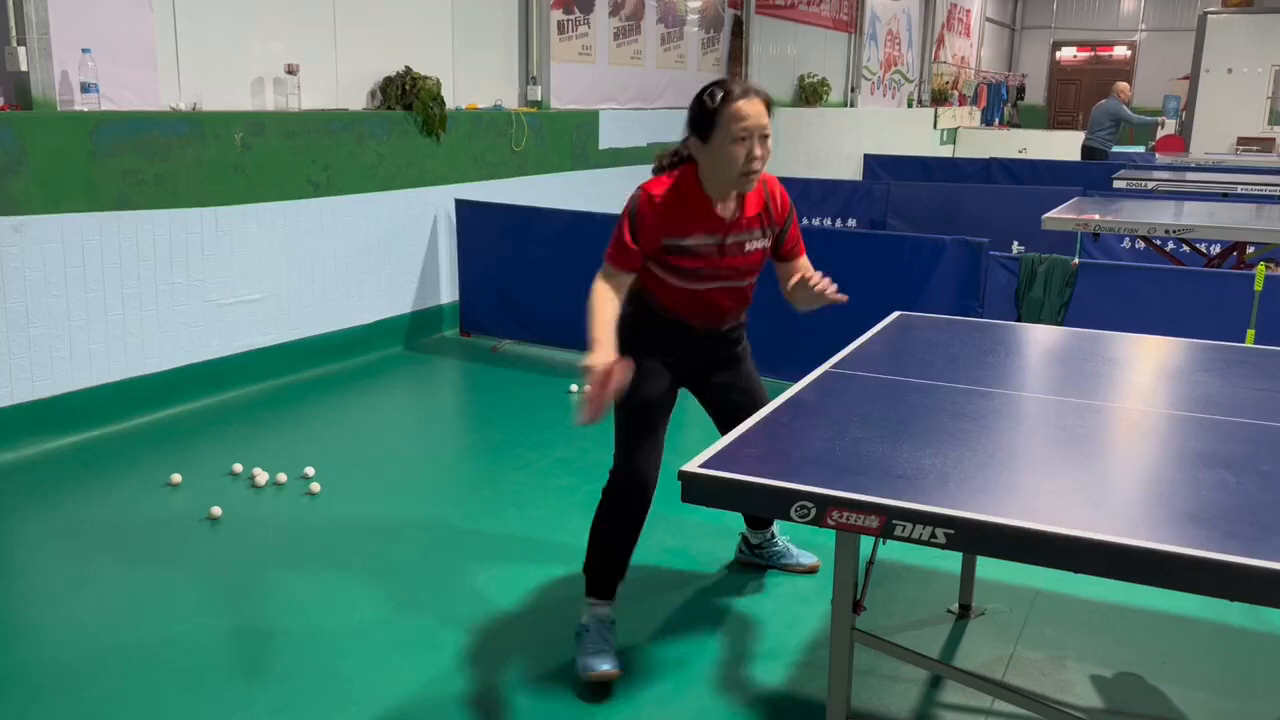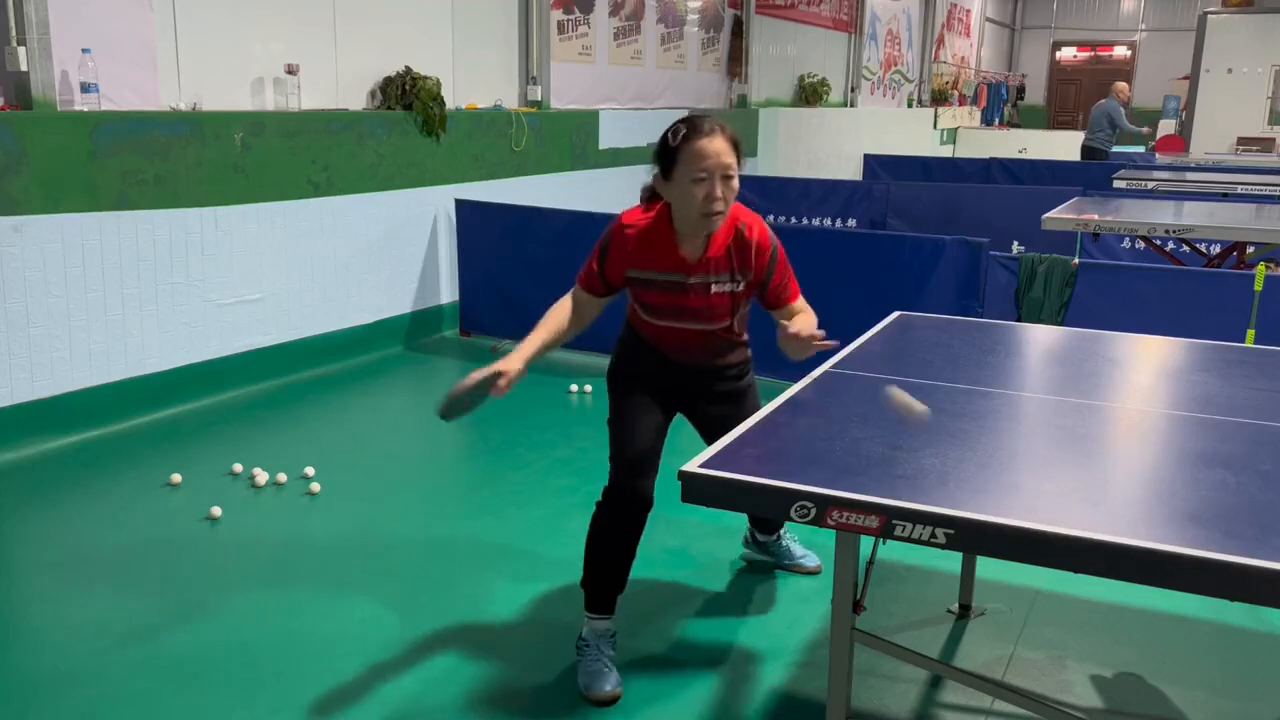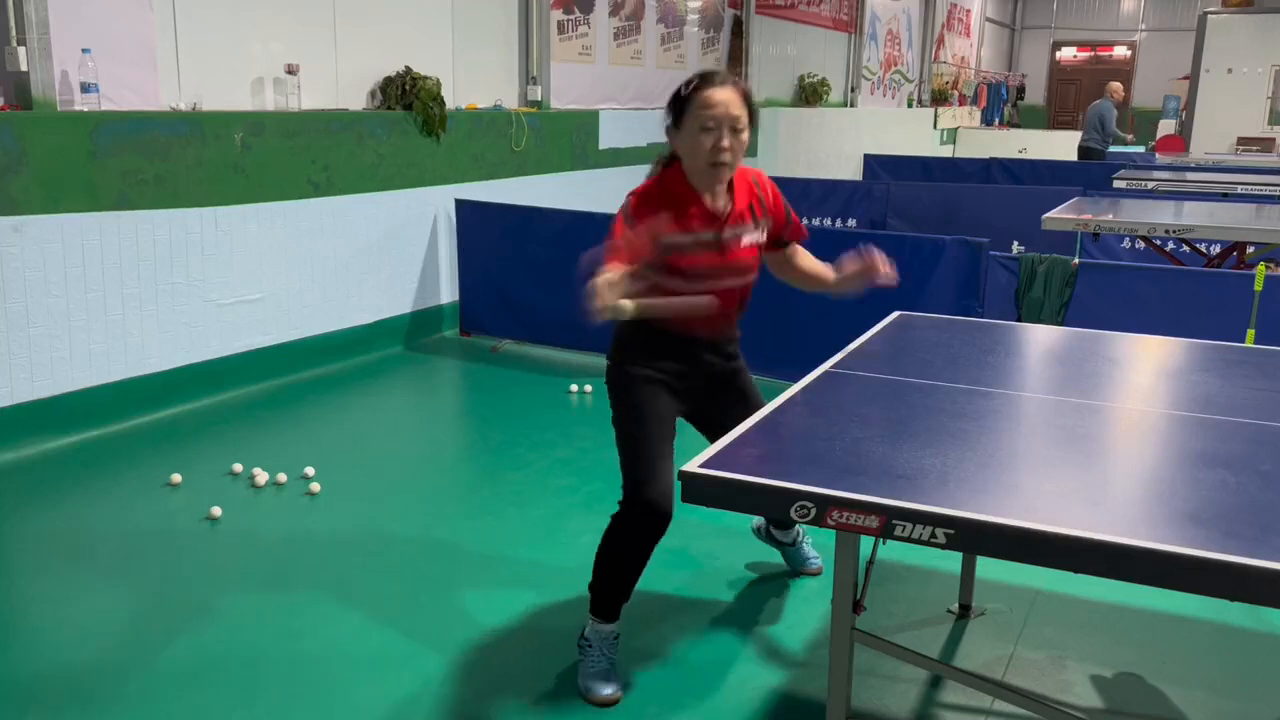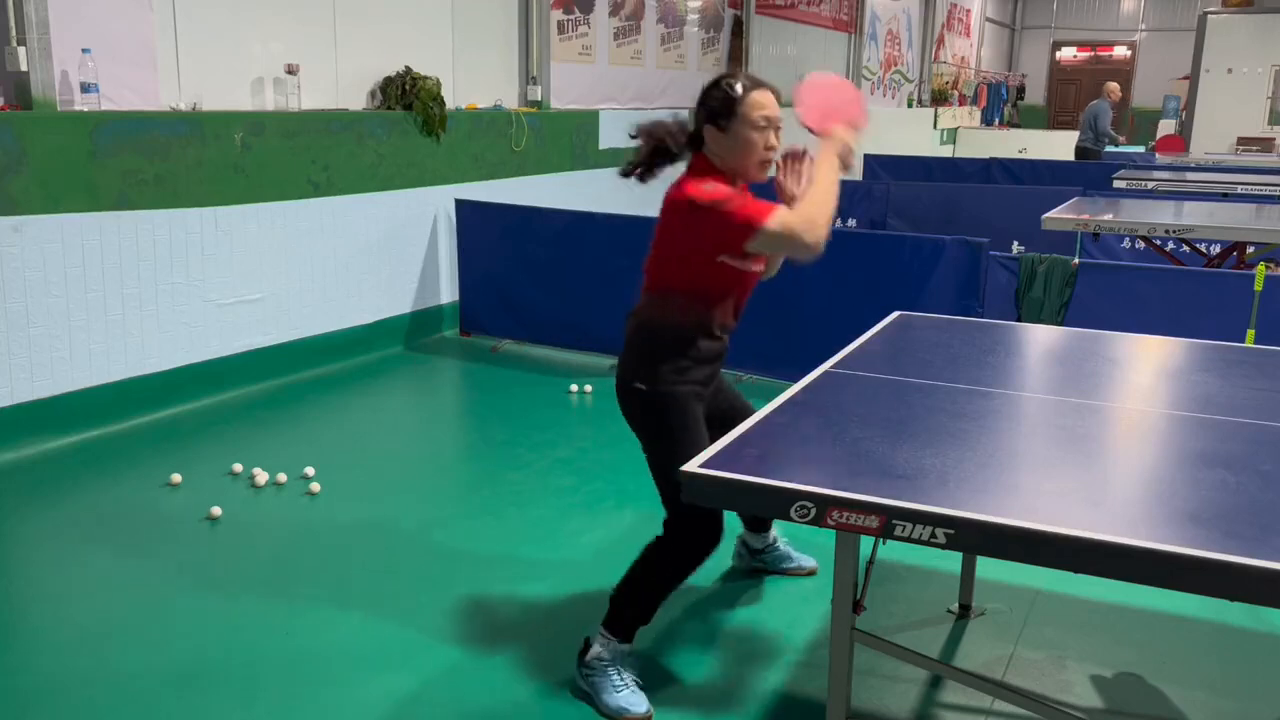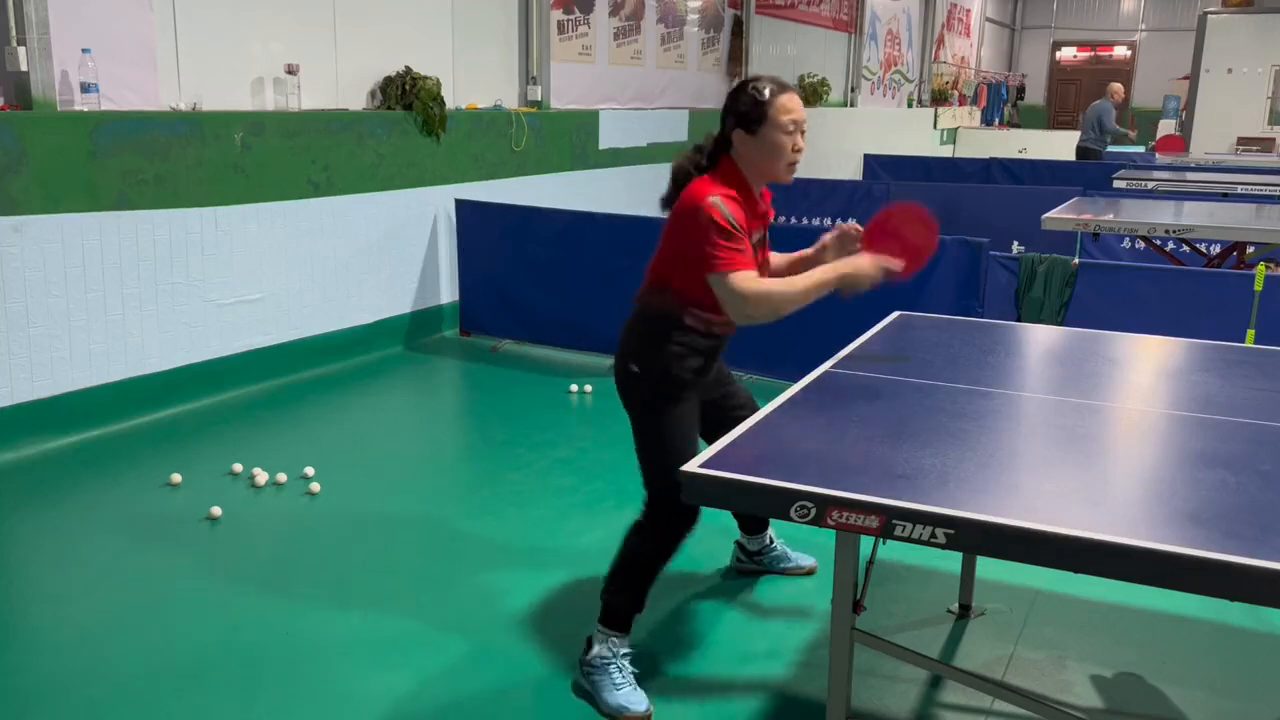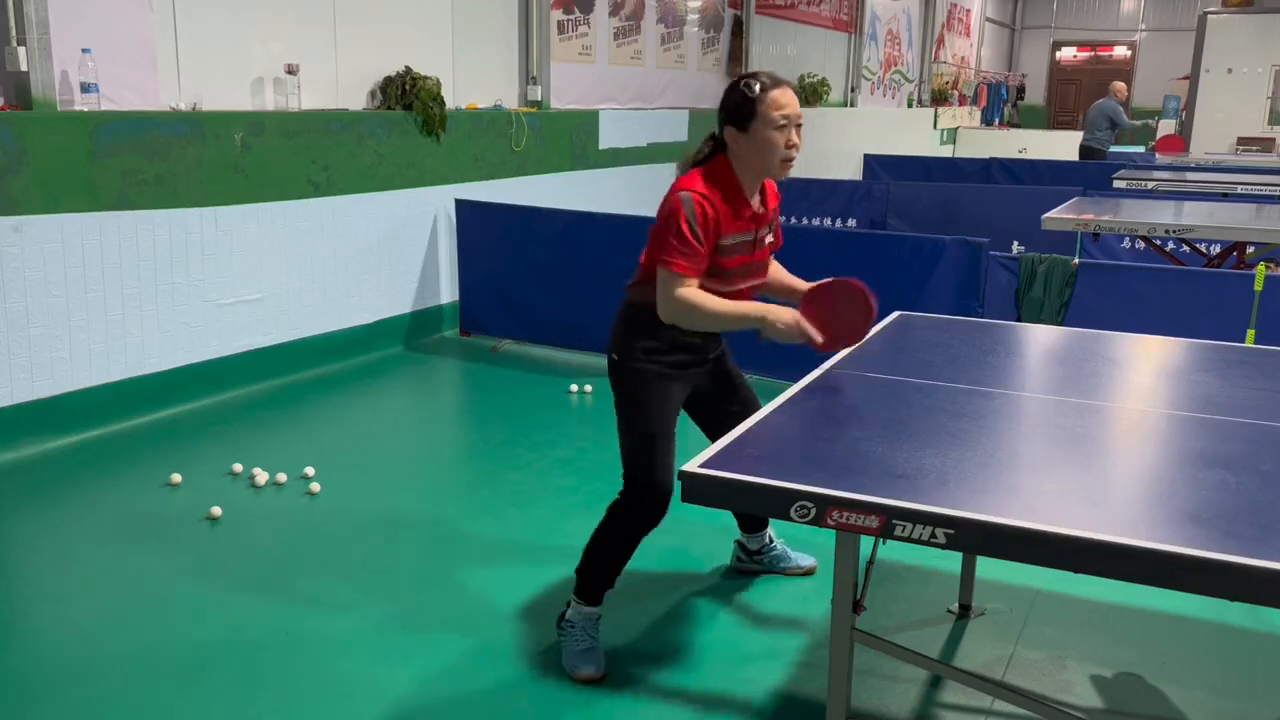
dt=0.2s
person 1, frame 1
left shoulder: (772, 199)
right shoulder: (657, 200)
left elbow: (795, 272)
right elbow: (611, 285)
left wrist: (806, 285)
right wrist: (603, 347)
left hip: (724, 343)
right hip: (652, 344)
right knee: (635, 475)
left ankle: (759, 538)
right ankle: (596, 618)
person 1, frame 2
left shoulder: (752, 237)
right shoulder: (630, 236)
left elbow: (796, 315)
right elbow: (582, 304)
left wrist: (802, 339)
right wrist: (520, 357)
left hip: (723, 374)
right hip: (645, 373)
right knee: (631, 496)
left ankle: (767, 537)
right ankle: (596, 632)
person 1, frame 3
left shoulder: (757, 190)
right shoulder: (649, 203)
left elbow: (794, 263)
right elbow: (603, 296)
left wrist: (843, 278)
right wrist: (617, 298)
left hip: (717, 358)
right hip: (647, 363)
right knee: (650, 502)
left ankle: (780, 529)
right ankle: (599, 632)
person 1, frame 4
left shoulder: (728, 191)
right shoulder: (706, 200)
left elbow: (757, 263)
right elbow: (808, 234)
left wrist: (792, 187)
right wrist: (831, 152)
left hip: (693, 366)
right hip: (660, 376)
right knee: (695, 526)
left ankle: (758, 542)
right ankle: (604, 652)
person 1, frame 5
left shoulder: (758, 194)
right shoulder: (713, 205)
left elbow: (762, 270)
right elbow: (746, 302)
left wrist: (821, 253)
right wrist: (844, 273)
left hip: (699, 358)
right hip: (655, 361)
right knee: (675, 505)
left ankle: (755, 545)
right ankle: (605, 652)
person 1, frame 6
left shoulder: (767, 194)
right shoulder: (694, 200)
right elbow: (671, 303)
left wrist: (806, 292)
right wrist: (761, 318)
left hip: (707, 348)
right hip: (649, 352)
right knee: (649, 494)
left ankle: (754, 545)
right ankle: (581, 615)
